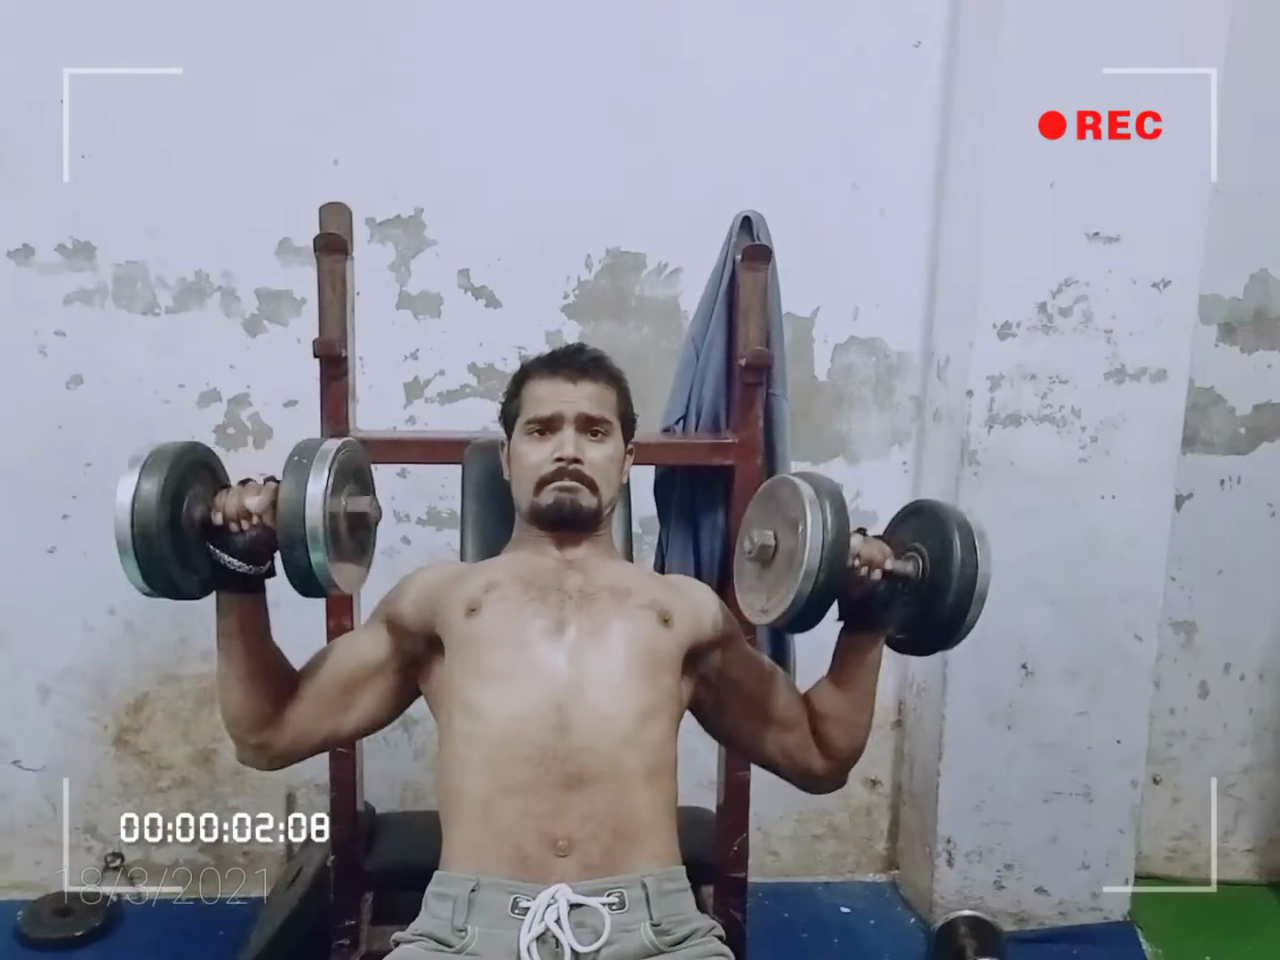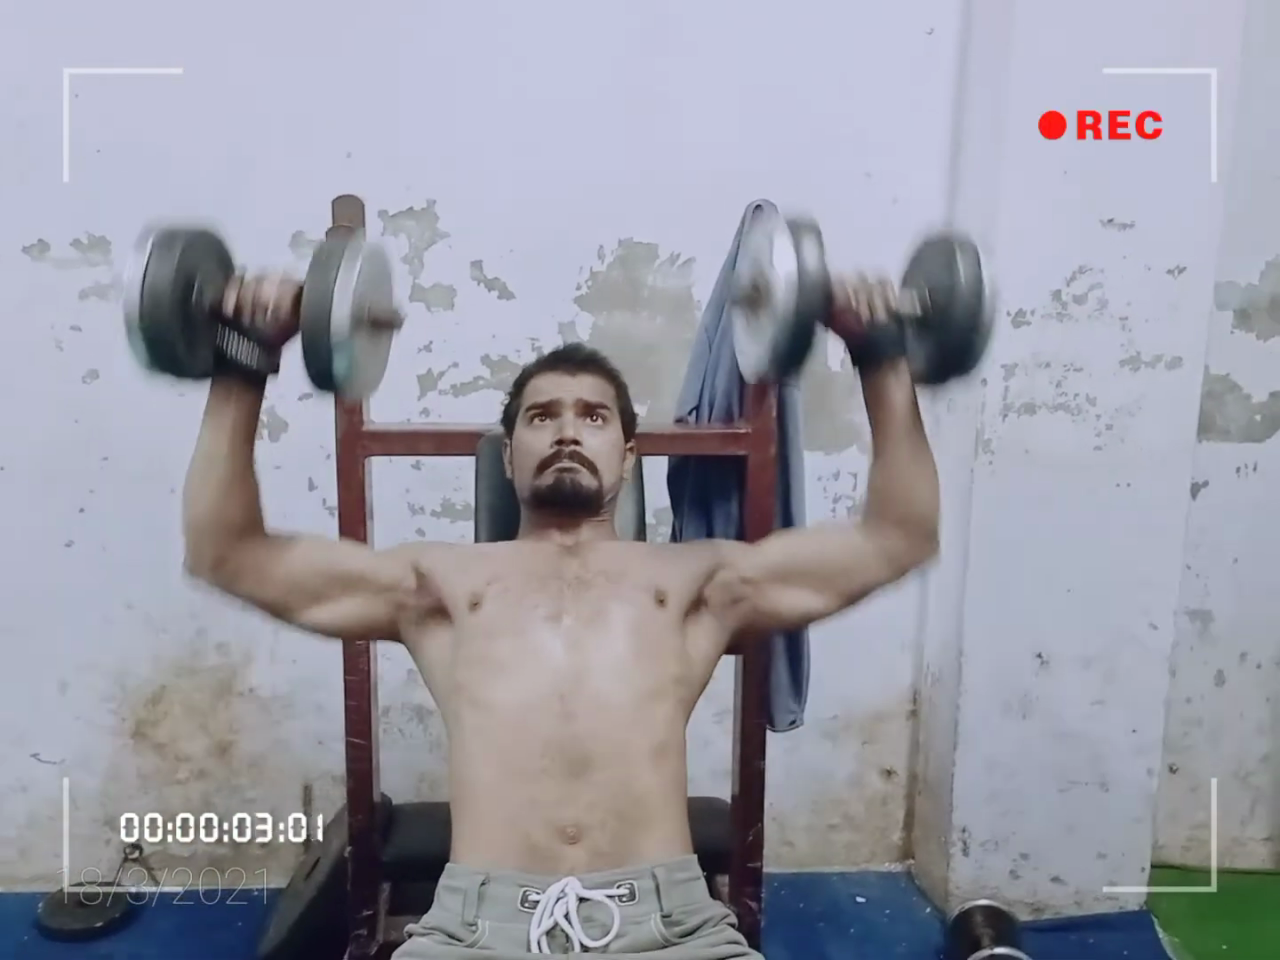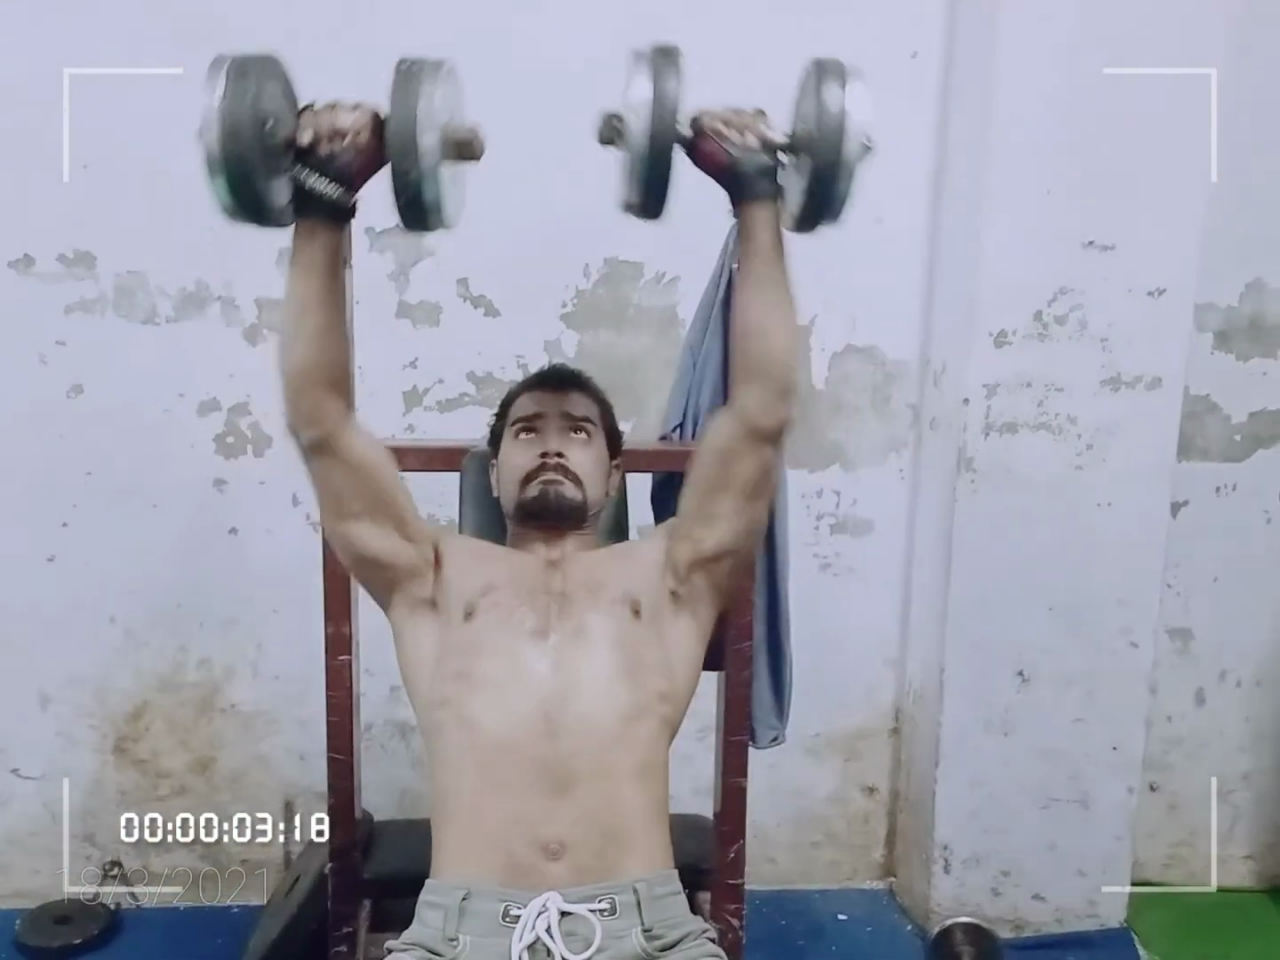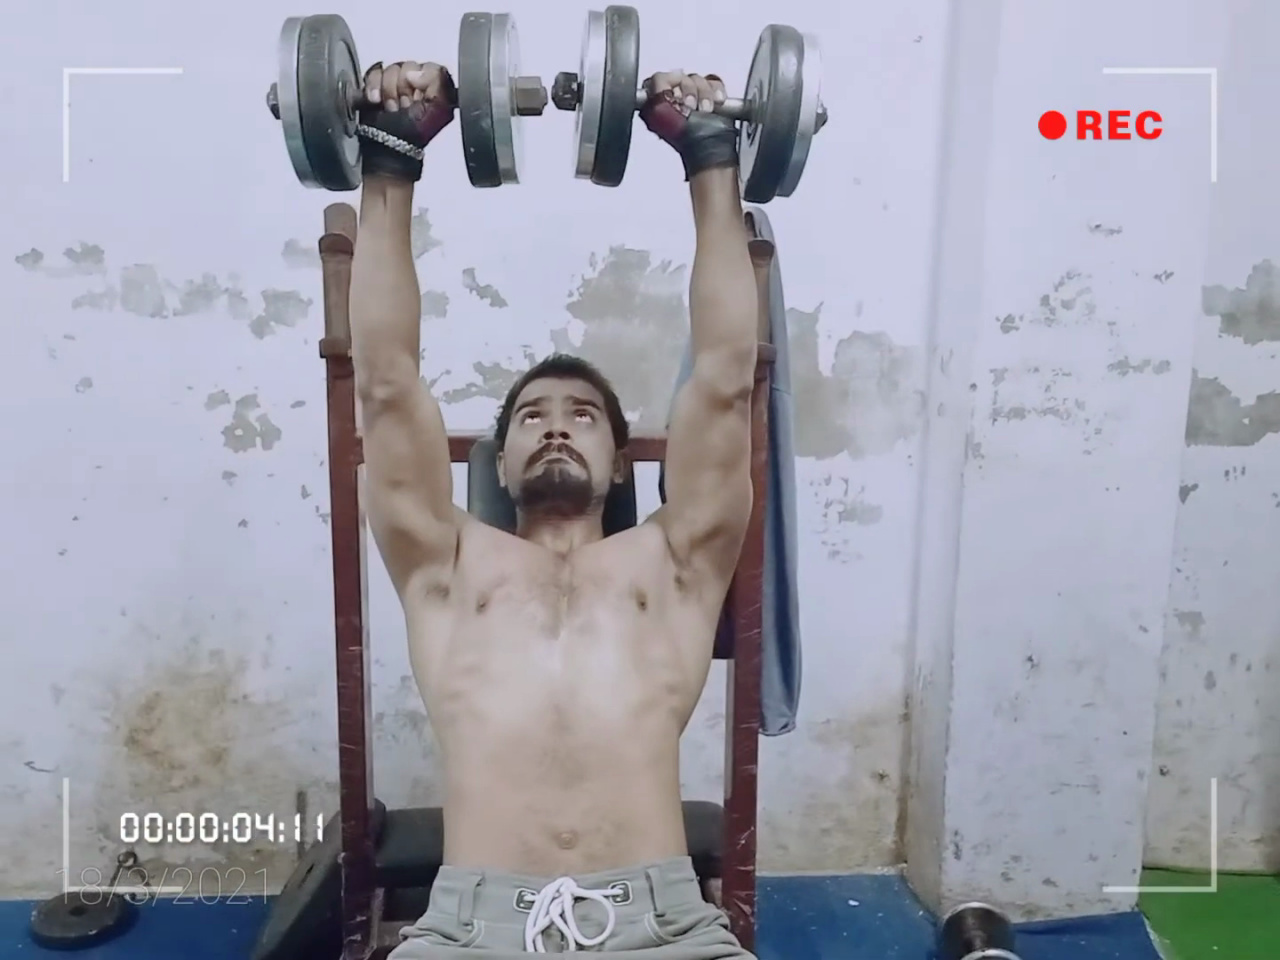
dt=0.7s
person 1, frame 1
left shoulder: (687, 608)
right shoulder: (437, 597)
left elbow: (822, 757)
right elbow: (266, 736)
left wrist: (863, 615)
right wrist: (242, 572)
person 1, frame 2
left shoulder: (694, 578)
right shoulder: (440, 581)
left elbow: (899, 541)
right elbow: (224, 555)
left wrist: (882, 361)
right wrist: (243, 366)
person 1, frame 3
left shoulder: (666, 577)
right shoulder: (435, 578)
left elbow: (760, 410)
right elbow: (322, 417)
left wrist: (756, 199)
right wrist: (322, 203)
person 1, frame 4
left shoulder: (671, 565)
right shoulder: (449, 564)
left elbow: (722, 379)
right elbow: (388, 381)
left wrist: (711, 163)
right wrist: (389, 165)
